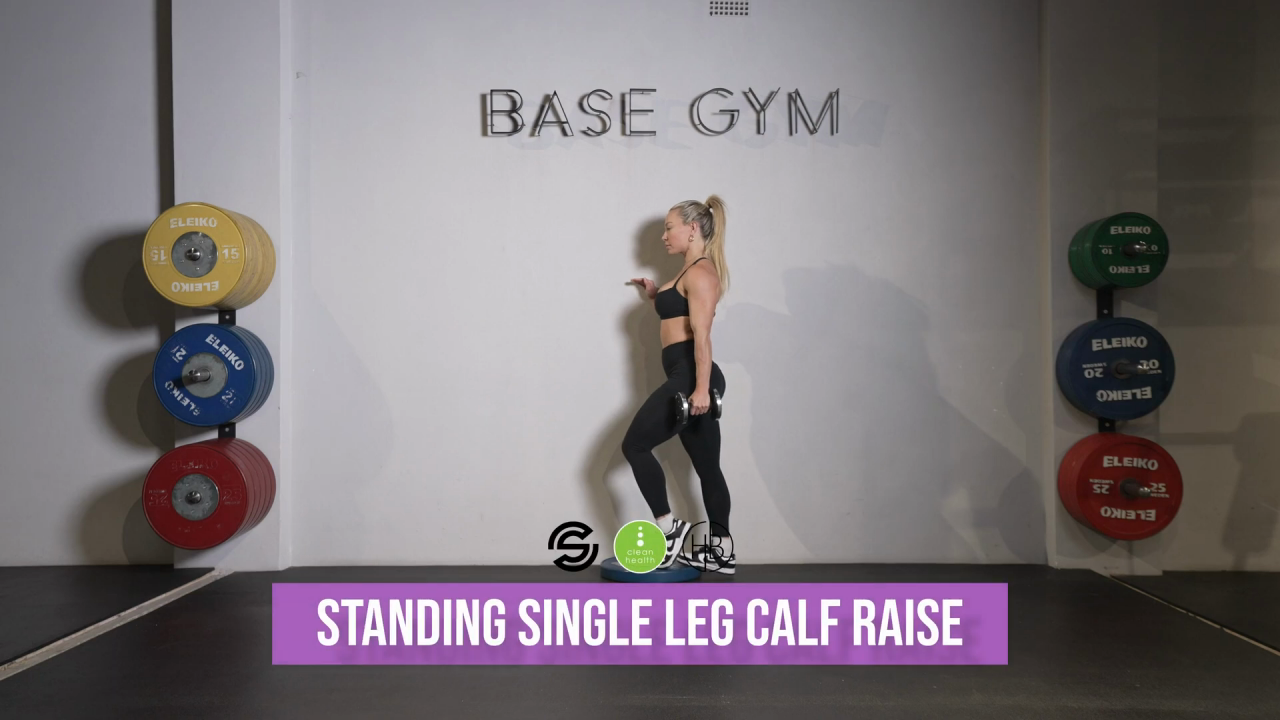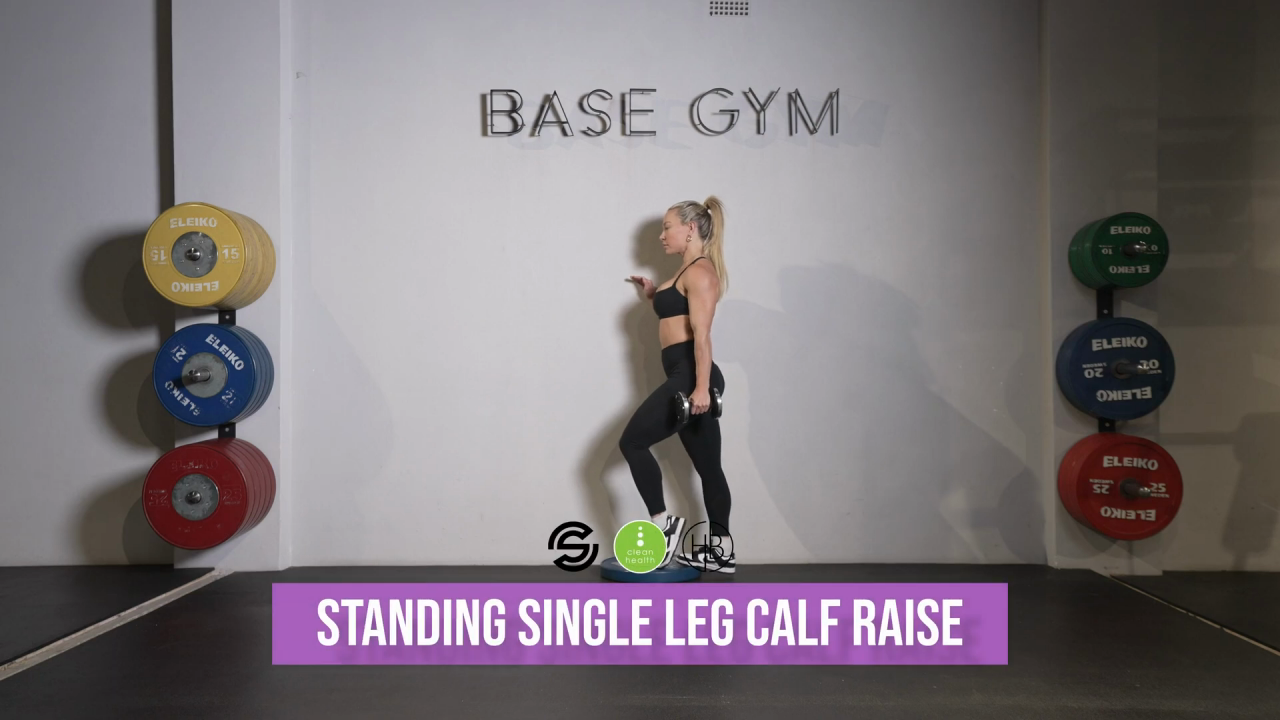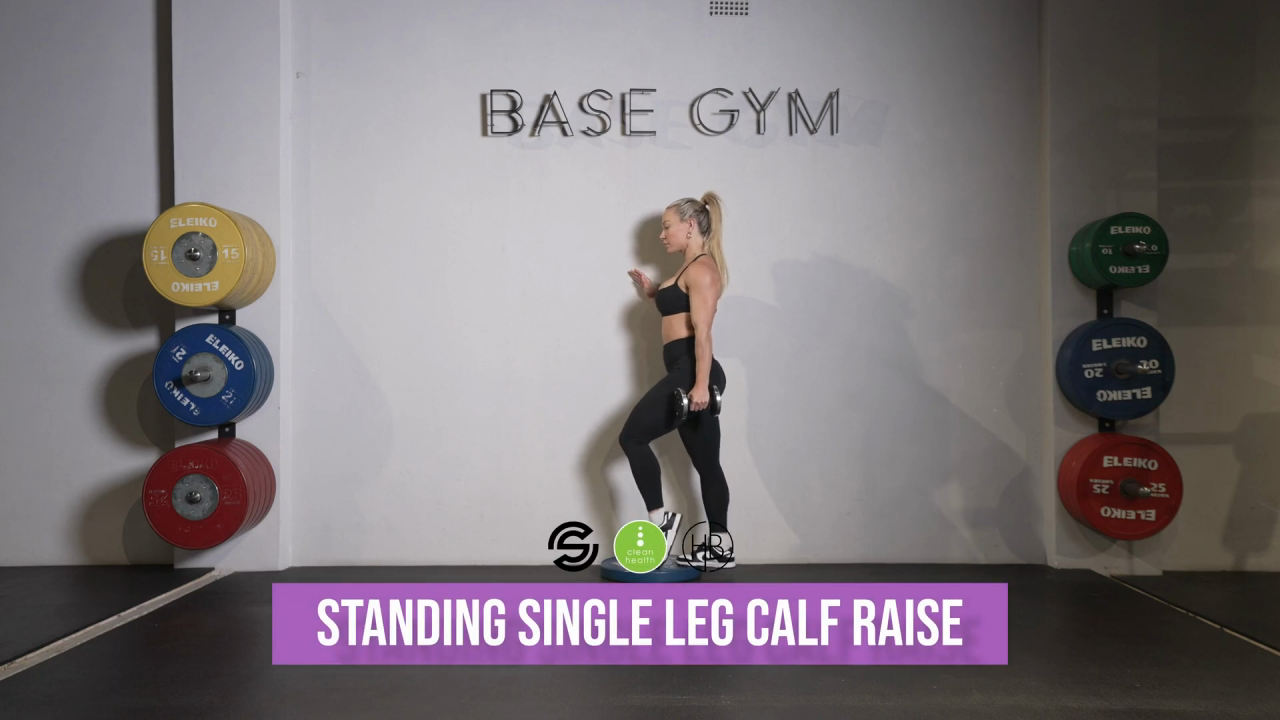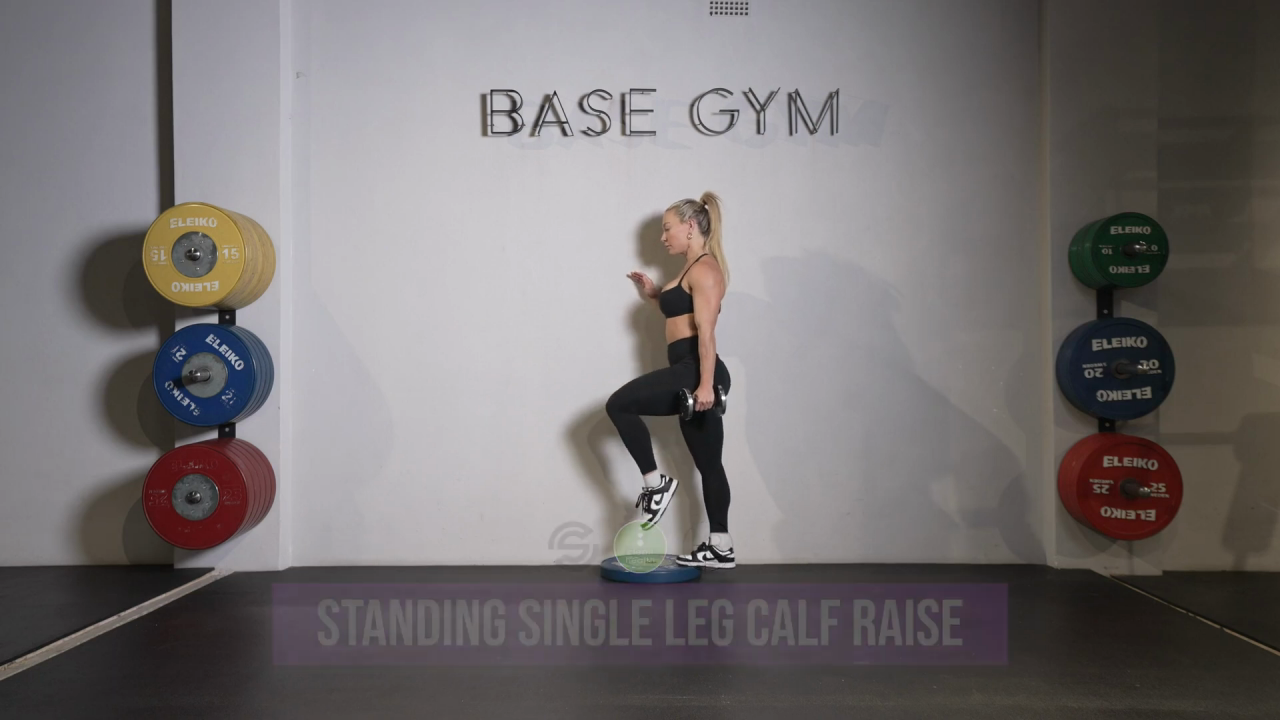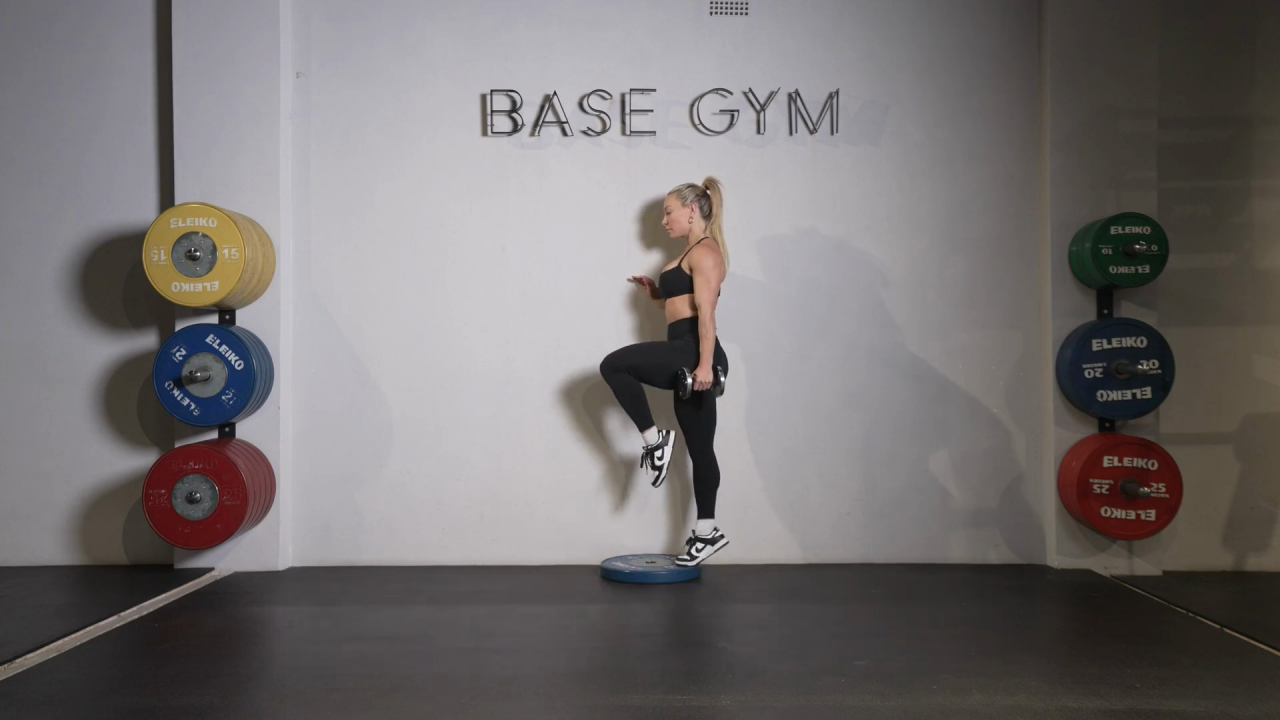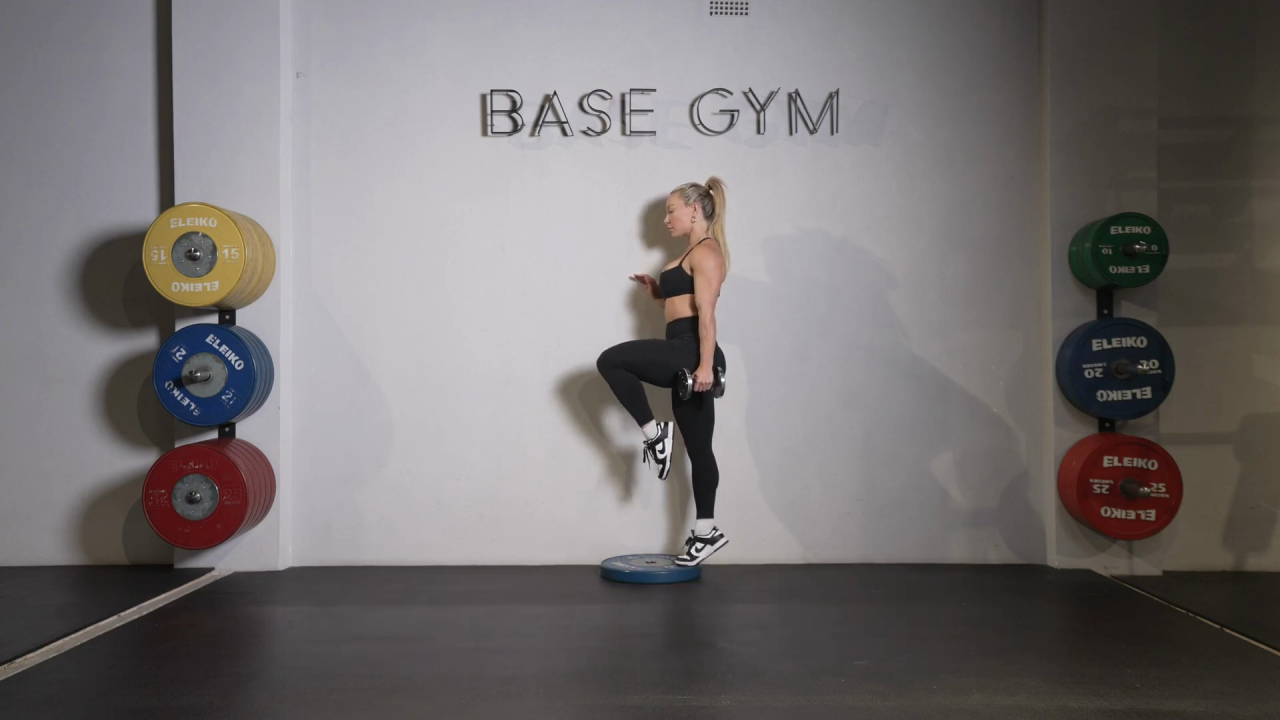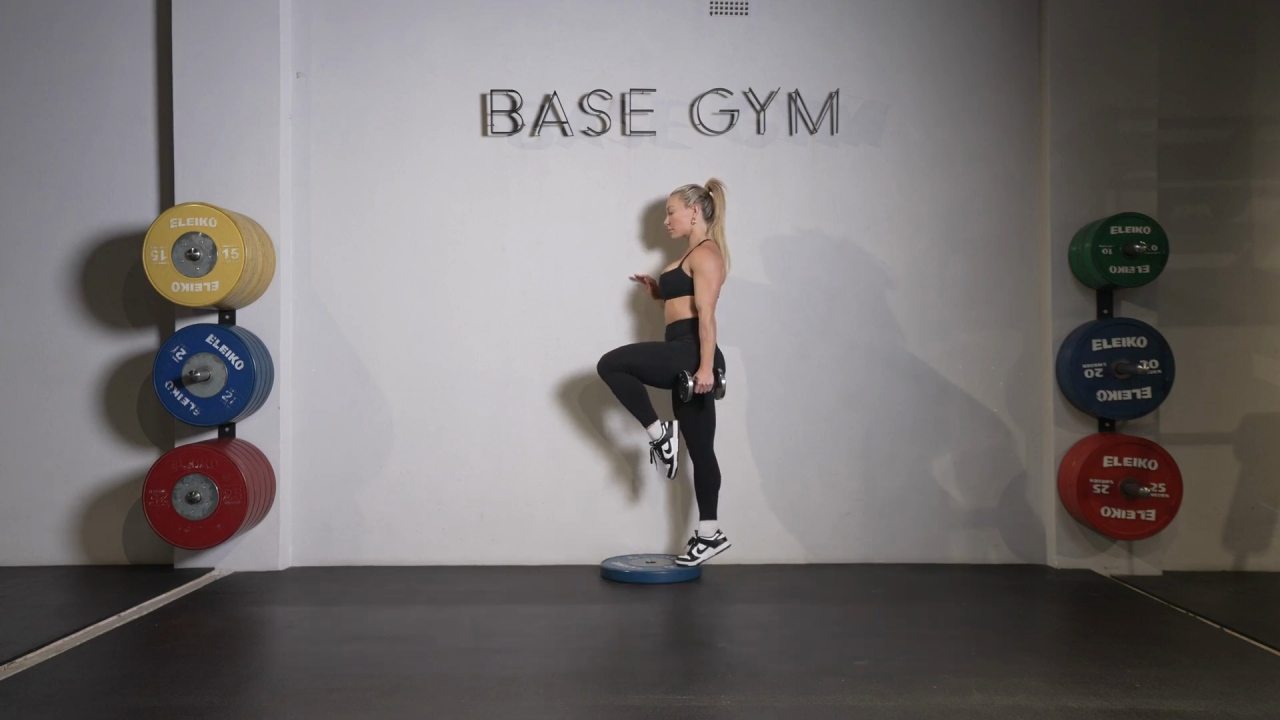
dt=0.7s
person 1, frame 1
left shoulder: (700, 272)
right shoulder: (692, 272)
left elbow: (701, 335)
left wrist: (702, 388)
right wrist: (658, 296)
left hip: (690, 376)
right hip: (689, 378)
left knee: (634, 445)
right knee: (706, 466)
left ankle: (669, 528)
right ankle: (721, 551)
person 1, frame 2
left shoulder: (700, 271)
right shoulder: (689, 271)
left elbow: (702, 334)
left wrist: (702, 386)
right wrist: (655, 296)
left hip: (691, 376)
right hip: (688, 377)
left knee: (632, 442)
right knee: (707, 466)
left ankle: (663, 524)
right ankle: (720, 551)
person 1, frame 3
left shoulder: (702, 268)
right shoulder: (692, 269)
left elbow: (703, 331)
left wrist: (701, 384)
right wrist: (655, 293)
left hip: (691, 372)
right hip: (688, 373)
left knee: (632, 437)
right knee: (706, 463)
left ankle: (660, 520)
right ankle: (719, 546)
person 1, frame 4
left shoulder: (704, 269)
right shoulder: (693, 270)
left elbow: (706, 332)
left wrist: (706, 384)
right wrist: (656, 294)
left hip: (696, 371)
right hip: (690, 373)
left knee: (620, 405)
right knee: (708, 463)
left ankle: (655, 482)
right ankle: (721, 546)
person 1, frame 5
left shoulder: (704, 251)
right shoulder: (693, 253)
left elbow: (706, 312)
left wrist: (705, 364)
right wrist: (657, 293)
left hip: (693, 353)
right hip: (686, 356)
left knee: (613, 365)
right knee: (699, 448)
left ankle: (655, 439)
right ankle: (706, 532)
person 1, frame 6
left shoulder: (706, 252)
right shoulder: (694, 254)
left elbow: (706, 313)
left wrist: (706, 365)
right wrist: (659, 291)
left hip: (690, 353)
right hip: (685, 357)
left knee: (611, 361)
right knee: (697, 447)
left ankle: (654, 433)
right ankle: (706, 531)
person 1, frame 7
left shoulder: (706, 254)
right shoulder: (694, 256)
left elbow: (706, 314)
left wrist: (706, 366)
right wrist: (659, 292)
left hip: (690, 355)
right hip: (684, 357)
left knee: (611, 364)
right knee: (699, 449)
left ankle: (659, 432)
right ankle: (710, 533)
